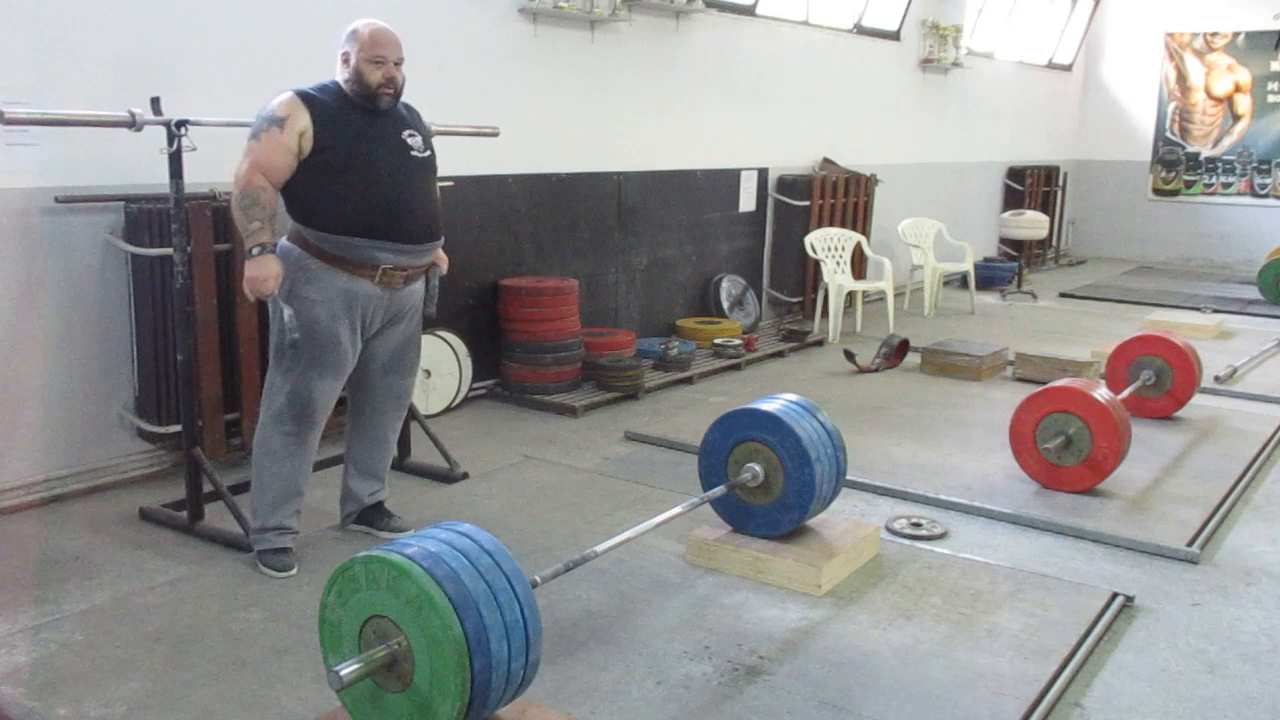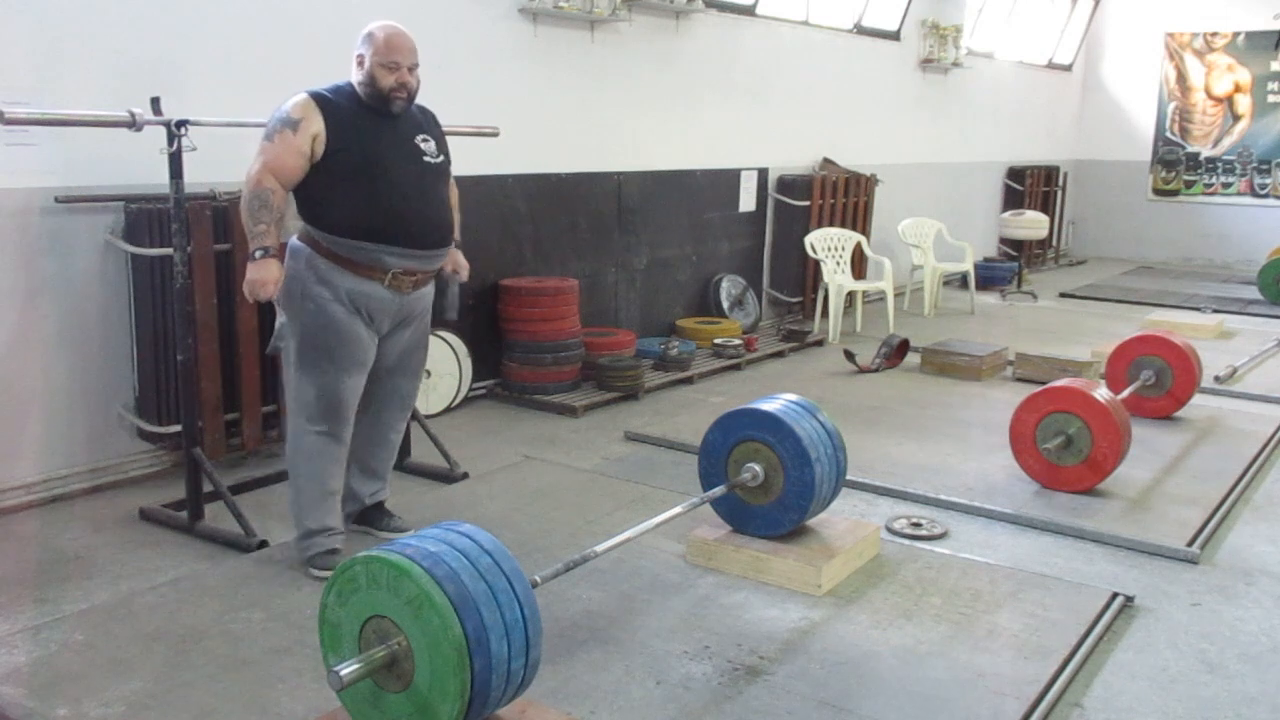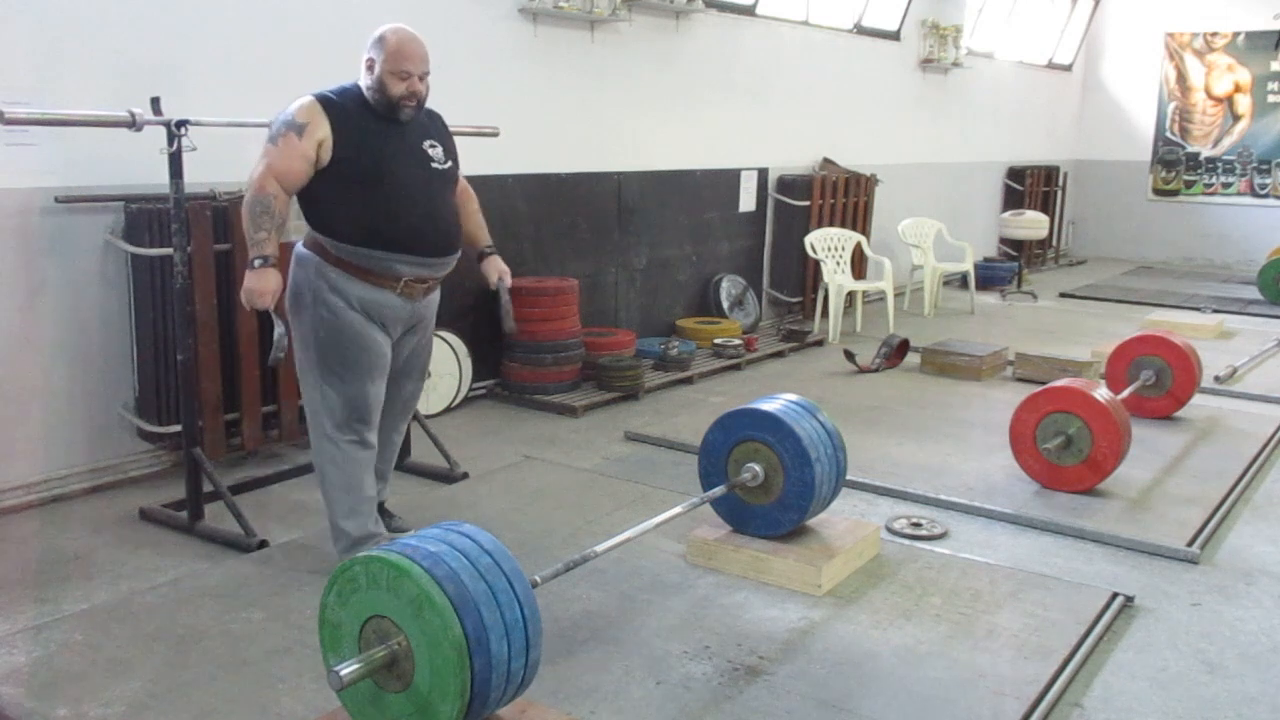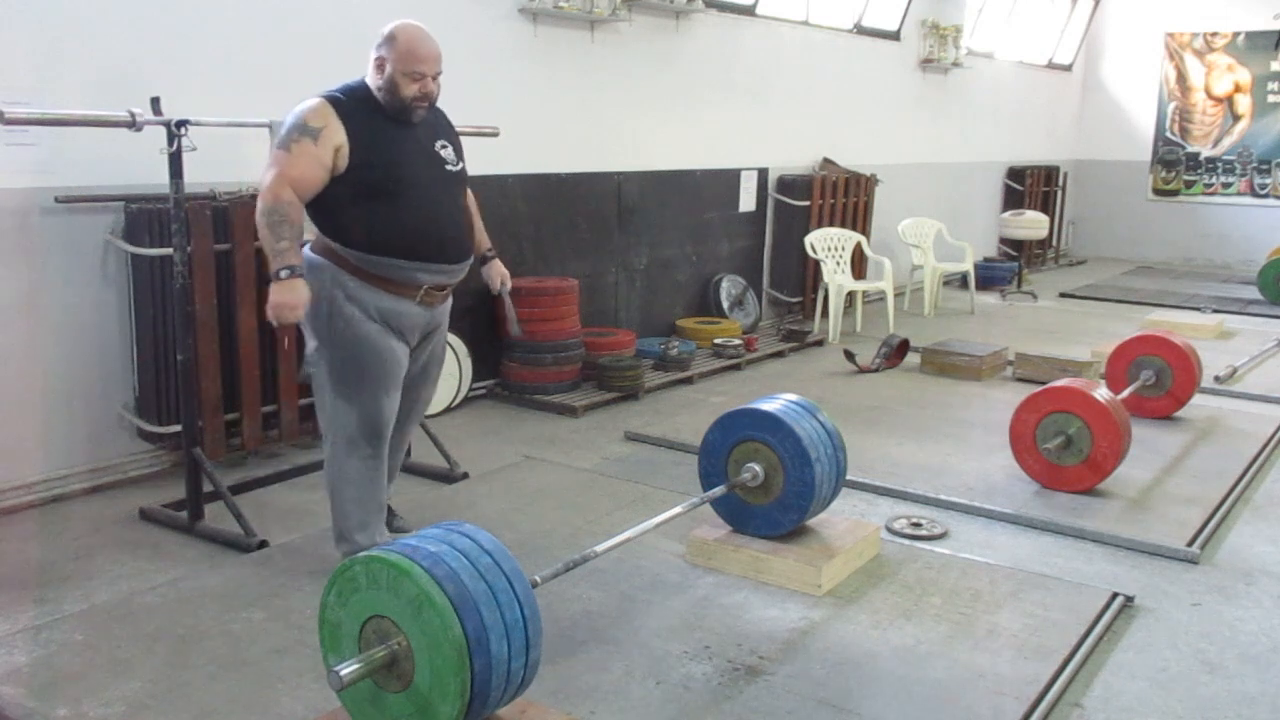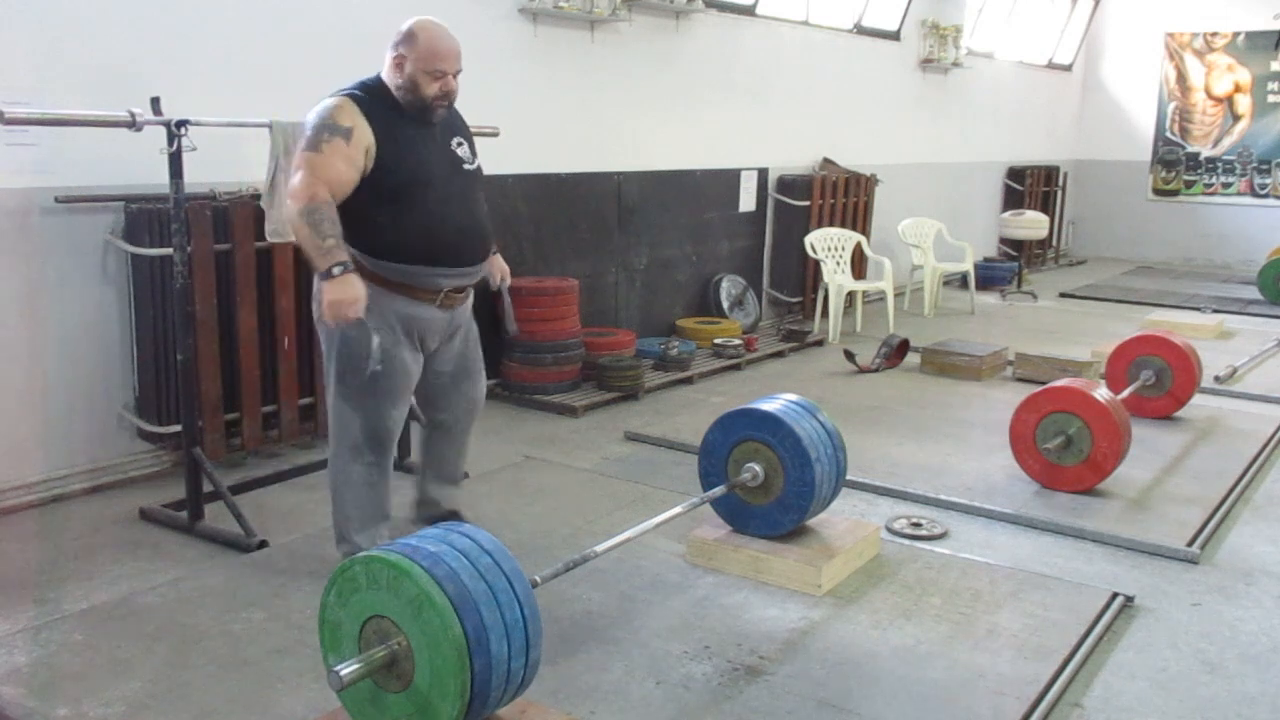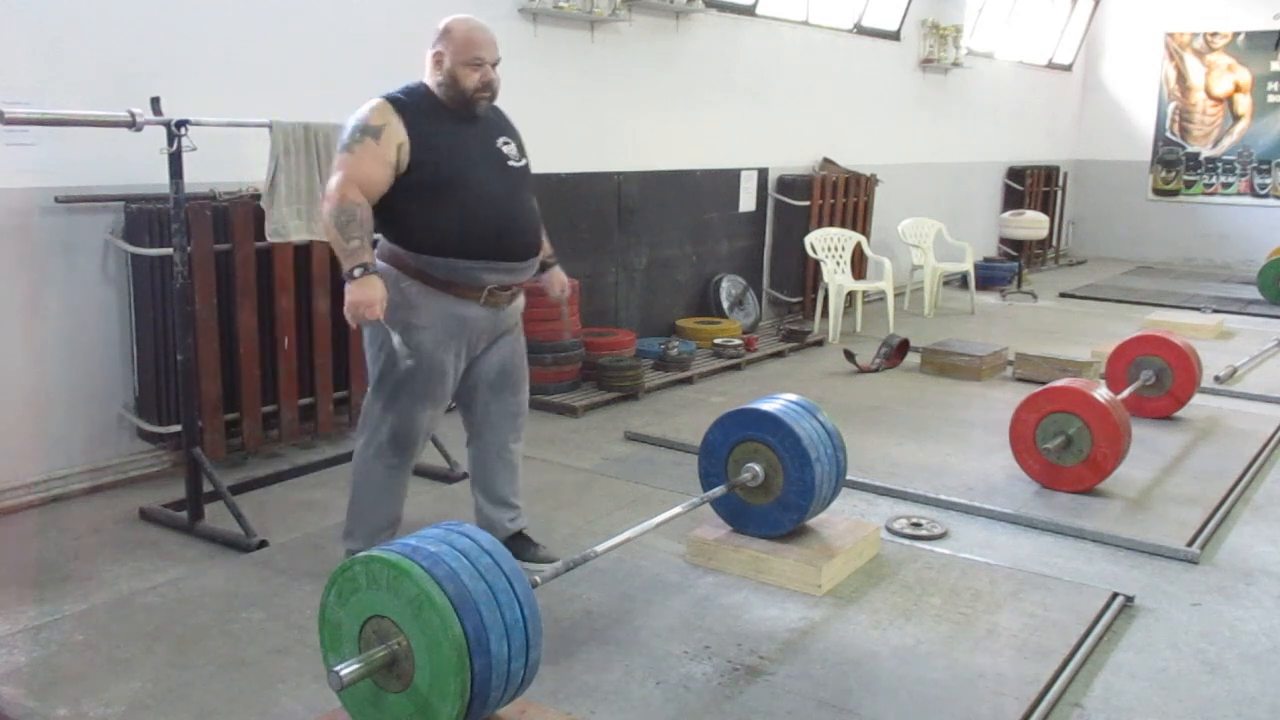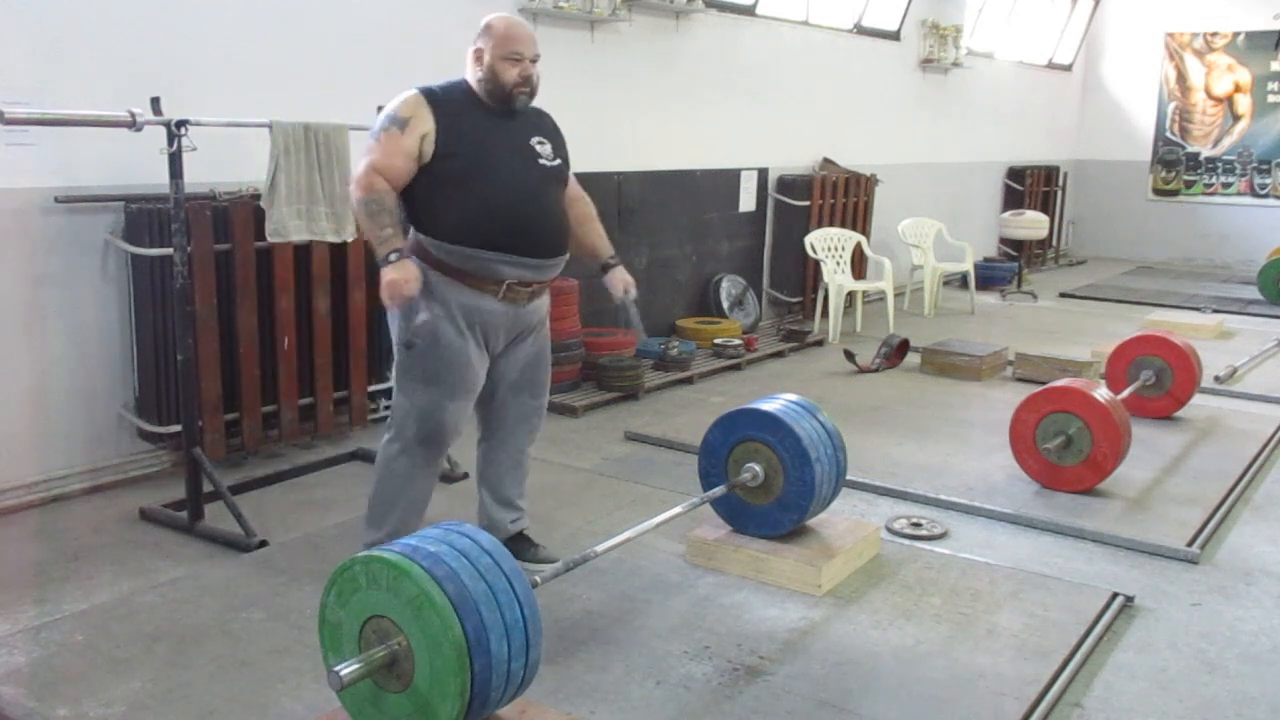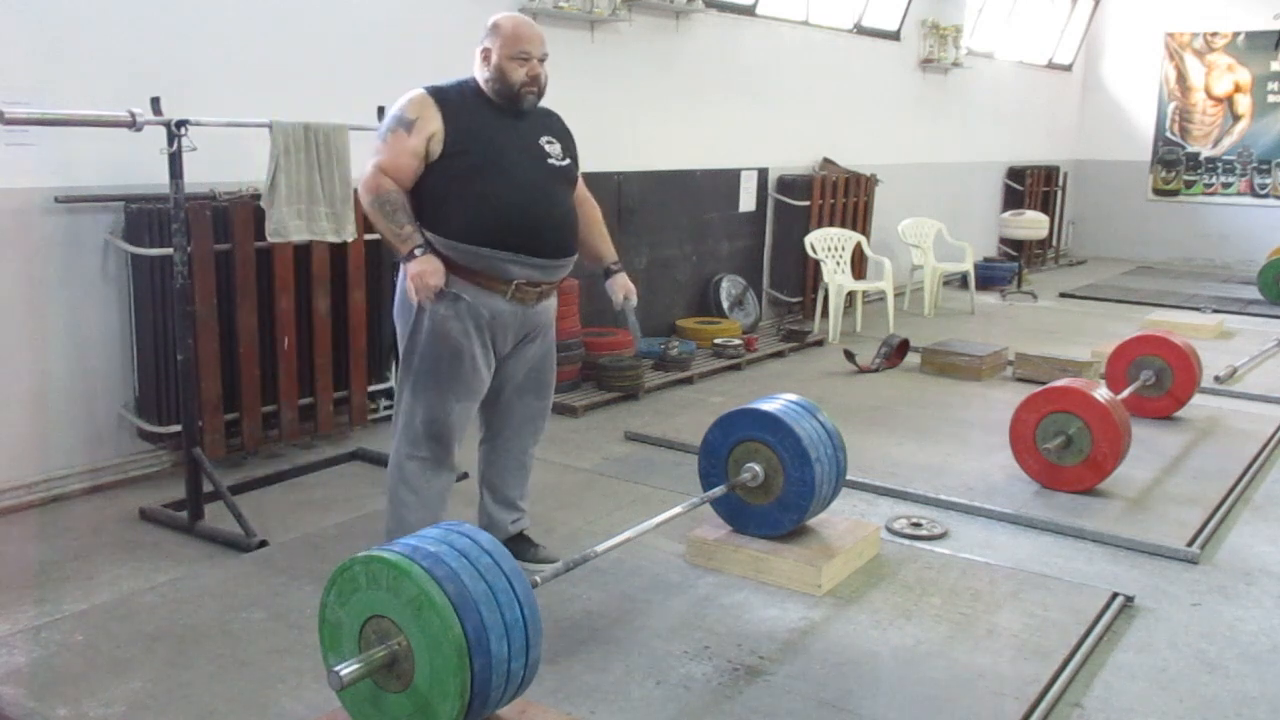
dt=0.3s
person 1, frame 1
left shoulder: (409, 119)
right shoulder: (300, 112)
right elbow: (253, 180)
left wrist: (432, 244)
right wrist: (261, 250)
left hip: (404, 290)
right hip: (326, 285)
left knee: (384, 404)
right knee: (298, 408)
left ankle: (364, 503)
right ankle: (273, 532)
person 1, frame 2
left shoulder: (426, 123)
right shoulder: (314, 113)
left elbow: (443, 190)
right elbow: (265, 182)
left wrist: (450, 245)
right wrist: (265, 253)
left hip: (412, 291)
right hip: (337, 287)
left knee: (391, 406)
right knee: (325, 411)
left ankle: (364, 502)
right ankle: (316, 534)
person 1, frame 3
left shoulder: (431, 126)
right shoulder: (319, 118)
left elbow: (458, 194)
right elbow: (268, 187)
left wrist: (485, 252)
right wrist: (262, 262)
left hip: (418, 298)
right hip: (344, 293)
left knee: (391, 414)
right knee: (349, 421)
left ankle: (370, 504)
right ankle: (360, 544)
person 1, frame 4
left shoulder: (437, 123)
right shoulder: (328, 120)
left elbow: (459, 197)
right elbow: (279, 195)
left wrist: (486, 256)
right wrist: (287, 273)
left hip: (431, 303)
right hip: (359, 301)
left knee: (400, 418)
right knee: (362, 428)
left ankle: (374, 504)
right ankle: (365, 550)
person 1, frame 5
left shoulder: (447, 118)
right shoulder: (349, 119)
right elbow: (307, 198)
left wrist: (487, 251)
right wrist: (337, 273)
left hip: (451, 305)
right hip: (377, 305)
left knee: (459, 410)
right knee: (369, 432)
left ankle: (438, 506)
right ankle: (365, 552)
person 1, frame 6
left shoulder: (497, 122)
right shoulder: (390, 121)
left elbow: (519, 202)
right elbow: (344, 198)
left wrist: (546, 263)
right wrist: (360, 273)
left hip: (501, 309)
right hip: (425, 307)
left knee: (502, 427)
right knee: (398, 431)
left ankle: (504, 531)
right ankle: (368, 553)
person 1, frame 7
left shoulder: (542, 127)
right shoulder: (424, 112)
left elbow: (571, 202)
right elbow: (370, 182)
left wrist: (609, 263)
right wrist: (394, 257)
left hip: (526, 306)
right hip: (447, 300)
left knee: (515, 426)
right knee: (424, 429)
left ankle: (504, 530)
right ankle: (385, 549)
person 1, frame 8
left shoulder: (551, 126)
right shoulder: (432, 110)
left elbow: (578, 203)
right elbow: (378, 181)
left wrist: (612, 268)
right wrist: (415, 252)
left hip: (534, 306)
right hip: (455, 299)
left knee: (518, 428)
right knee: (431, 435)
left ankle: (504, 531)
